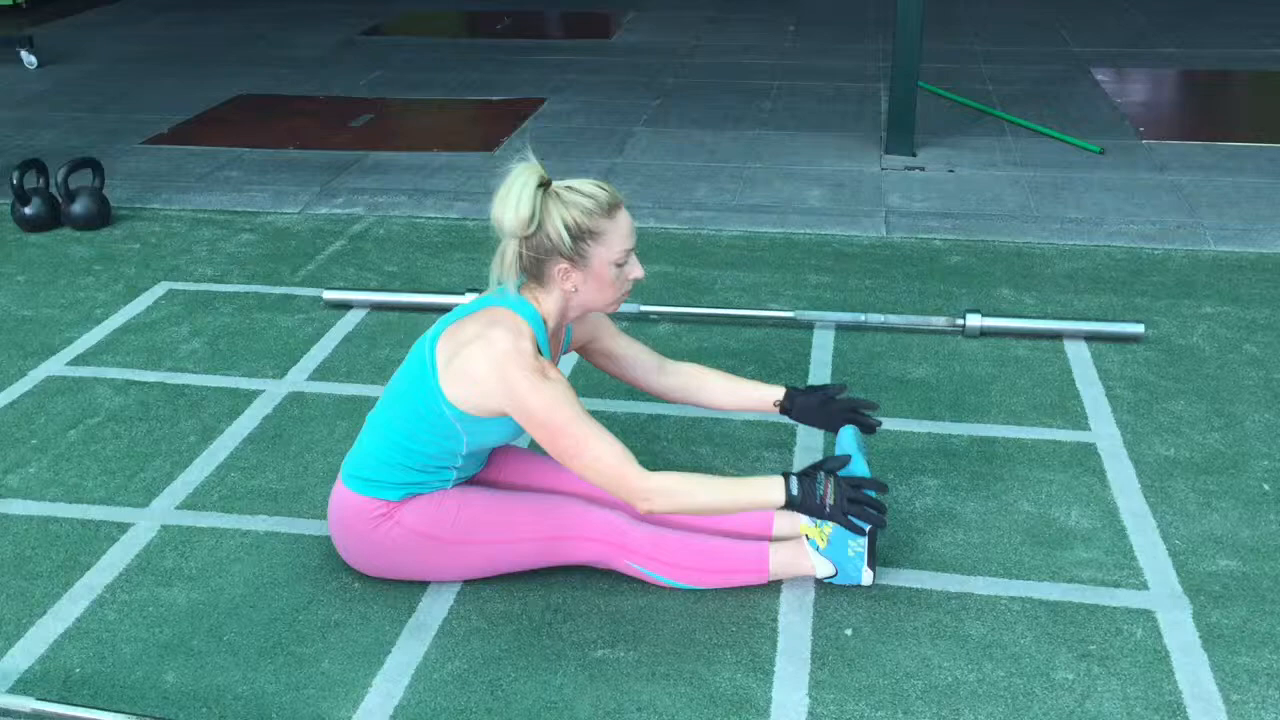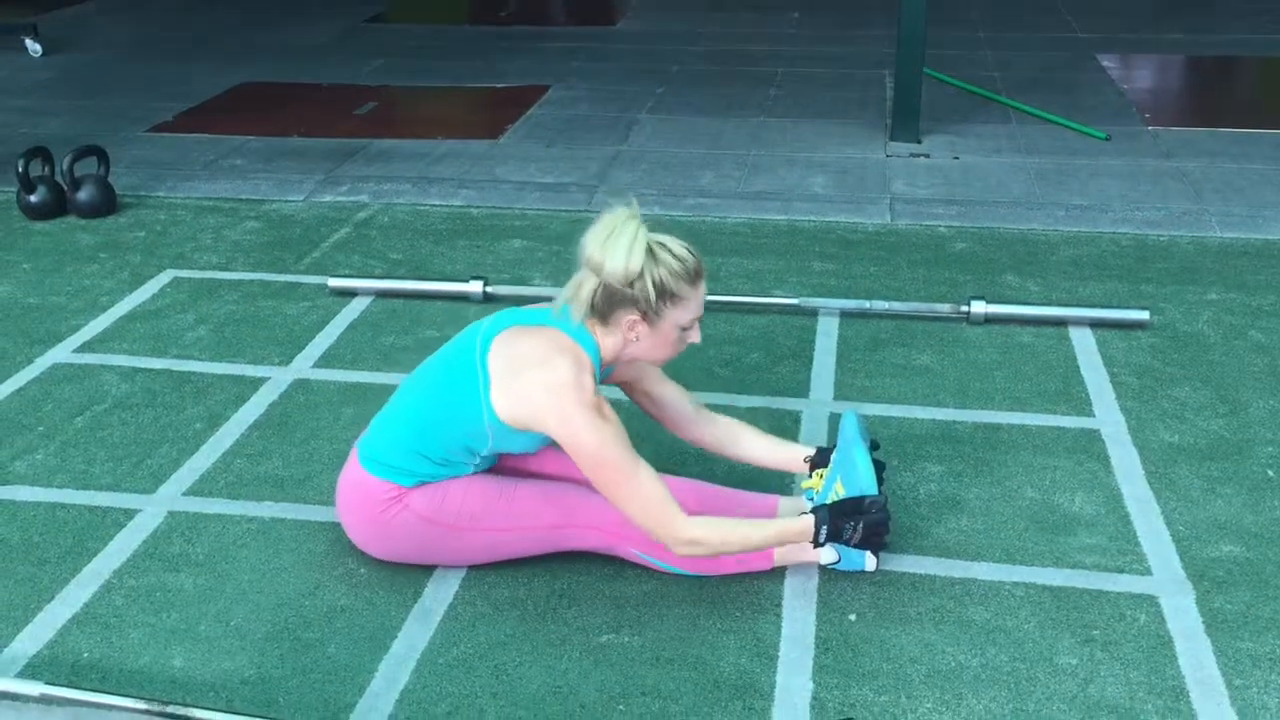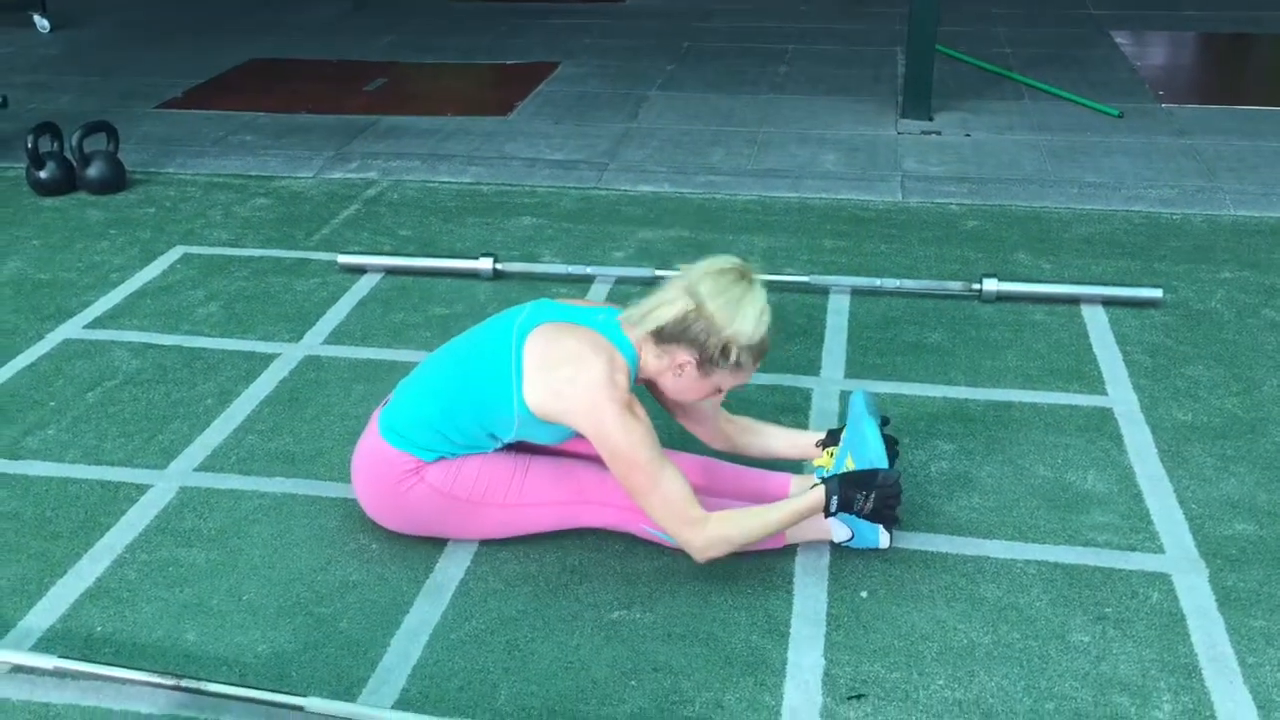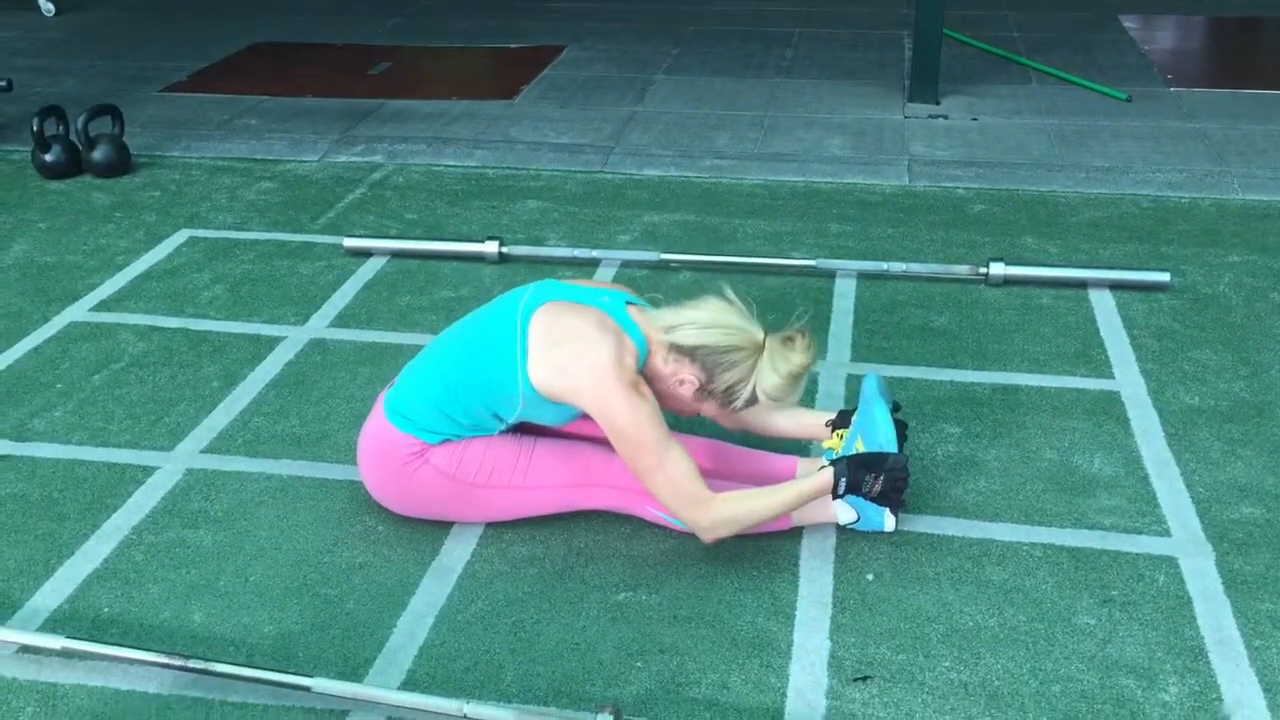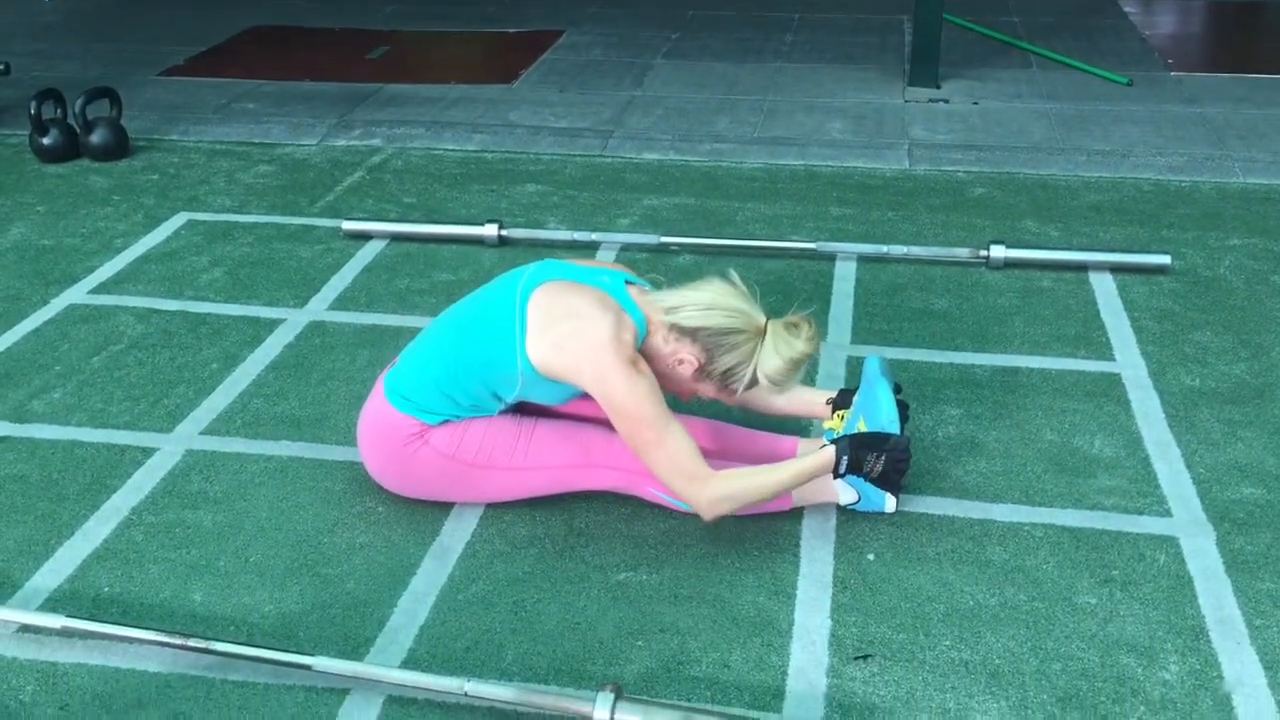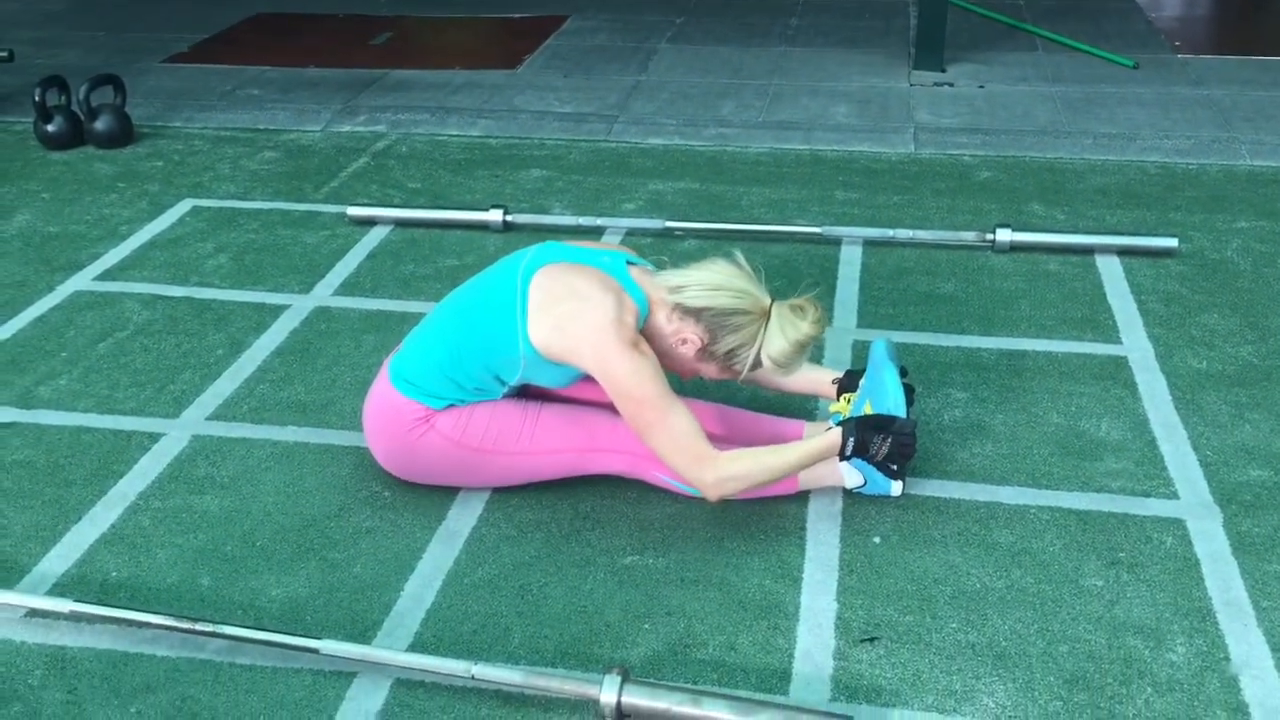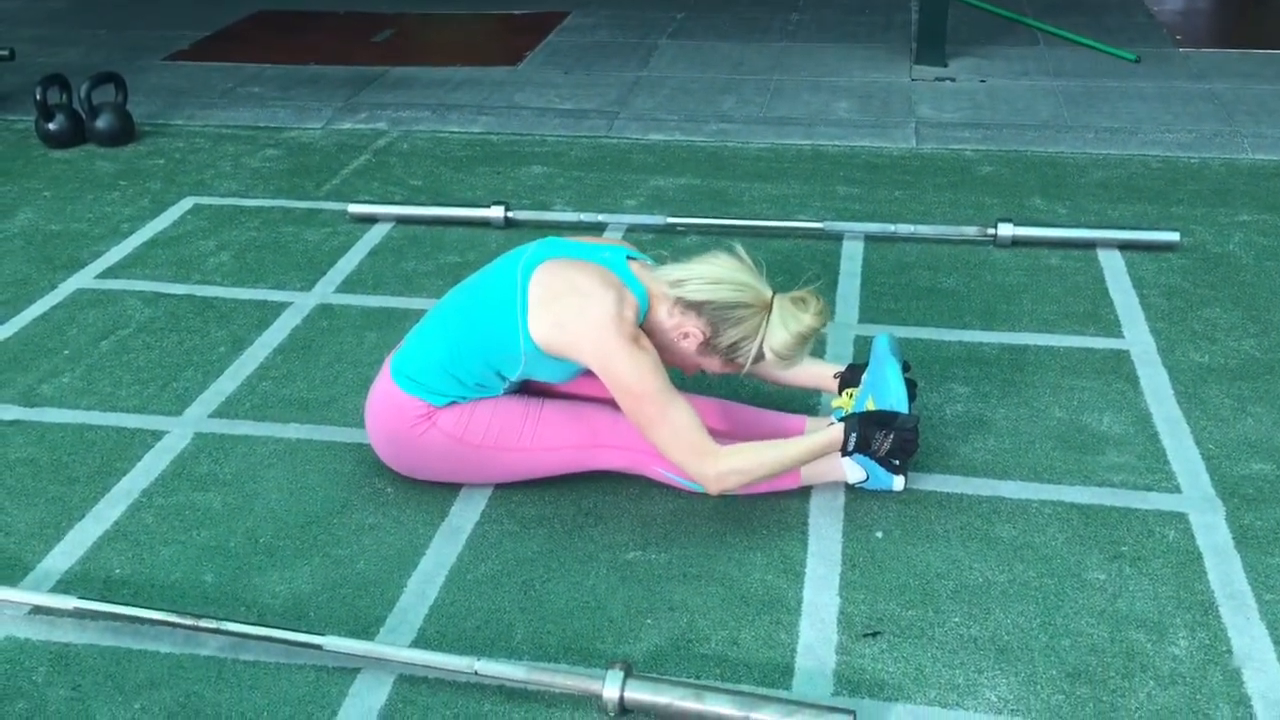
dt=0.7s
person 1, frame 1
left shoulder: (558, 313)
right shoulder: (510, 359)
left elbow: (668, 375)
right elbow: (643, 492)
left wrist: (787, 399)
right wrist: (791, 493)
right hip: (382, 518)
left knee: (603, 494)
right knee: (596, 532)
left ankle: (796, 531)
right ankle: (815, 557)
person 1, frame 2
left shoulder: (591, 334)
right shoulder: (566, 388)
left elbow: (704, 425)
right elbow: (680, 536)
left wrist: (813, 460)
right wrist: (817, 529)
left hip: (444, 461)
right hip: (390, 504)
left knee: (625, 489)
right knee: (603, 520)
left ankle: (805, 502)
right ankle: (817, 546)
person 1, frame 3
left shoulder: (632, 332)
right shoulder: (604, 390)
left elbow: (723, 432)
right elbow: (700, 538)
left wrist: (823, 444)
right wrist: (826, 498)
left hip: (431, 426)
right hip: (402, 474)
left knee: (648, 468)
right knee: (614, 500)
person 1, frame 4
left shoulder: (633, 317)
right shoulder: (611, 376)
left elbow: (733, 412)
right elbow: (705, 518)
left wrist: (833, 425)
right wrist: (833, 481)
left hip: (431, 407)
right hip: (408, 458)
left knee: (652, 451)
right knee: (620, 481)
person 1, frame 5
left shoulder: (633, 297)
right shoulder: (611, 355)
left elbow: (737, 388)
right elbow: (705, 496)
left wrist: (832, 404)
right wrist: (836, 459)
left hip: (437, 387)
right hip: (408, 438)
left knee: (654, 430)
right knee: (619, 460)
left ankle: (819, 452)
person 1, frame 6
left shoulder: (631, 276)
right shoulder: (612, 339)
left elbow: (740, 358)
right elbow: (710, 476)
left wrist: (837, 384)
right wrist: (842, 442)
left hip: (439, 372)
right hip: (414, 423)
left knee: (658, 412)
right knee: (623, 444)
left ankle: (825, 435)
person 1, frame 7
left shoulder: (634, 272)
right shoulder: (613, 333)
left elbow: (740, 351)
right elbow: (712, 471)
left wrist: (839, 378)
right wrist: (845, 438)
left hip: (444, 369)
right hip: (416, 420)
left knee: (661, 408)
right knee: (624, 440)
left ankle: (829, 428)
